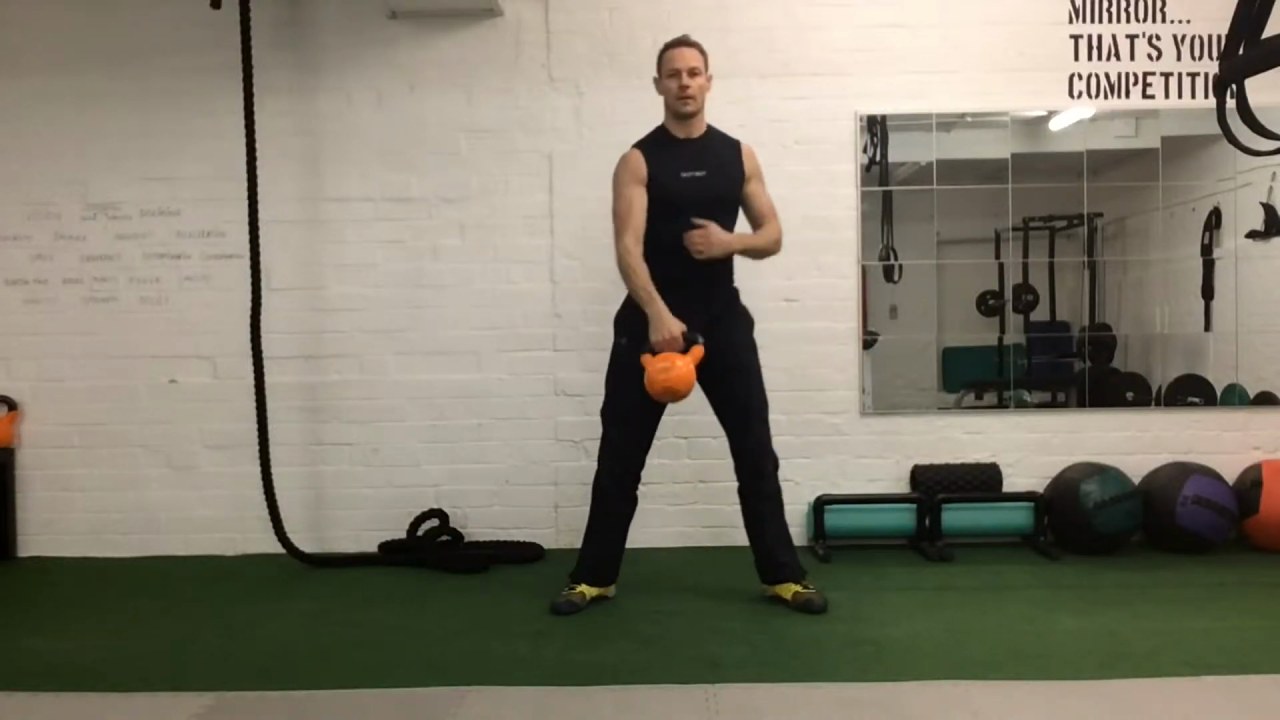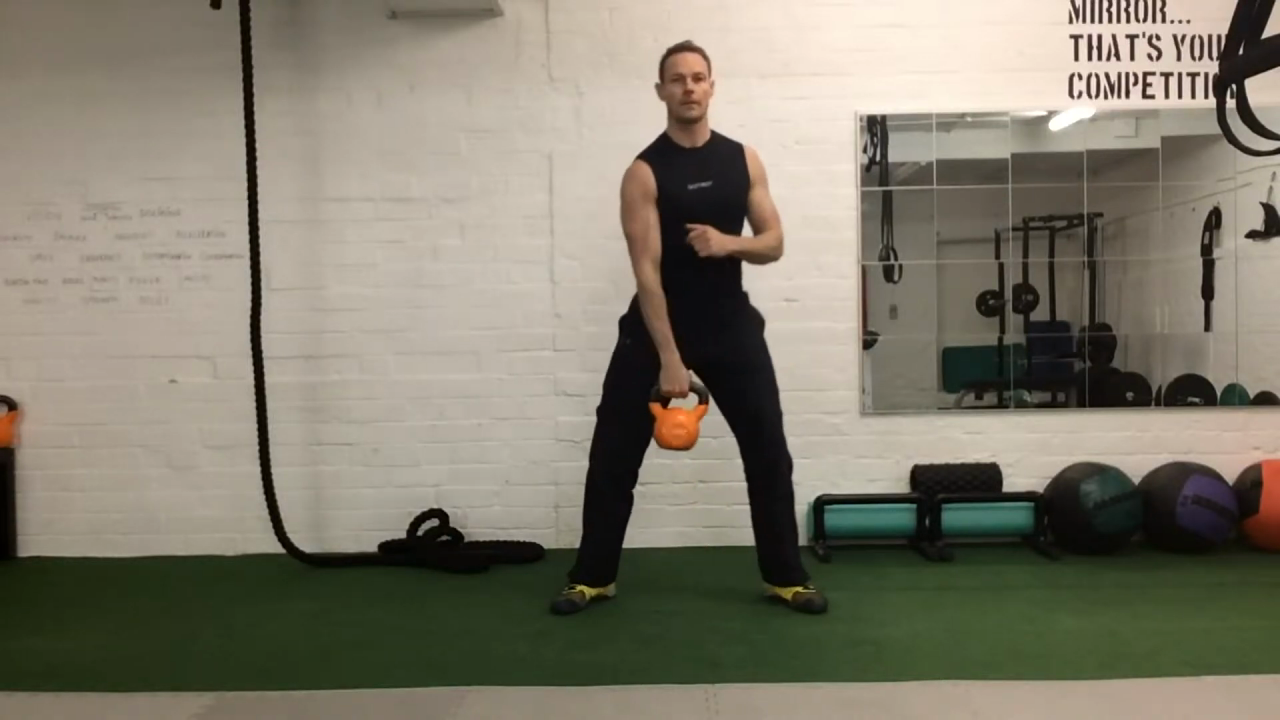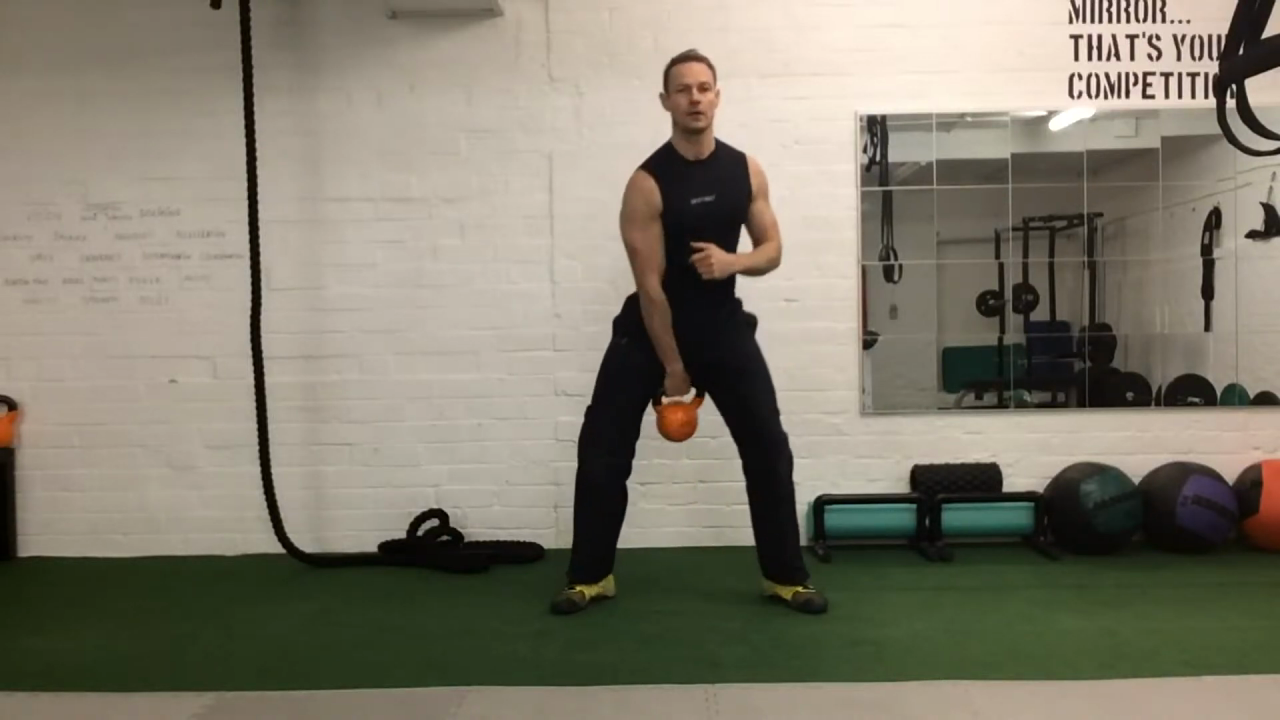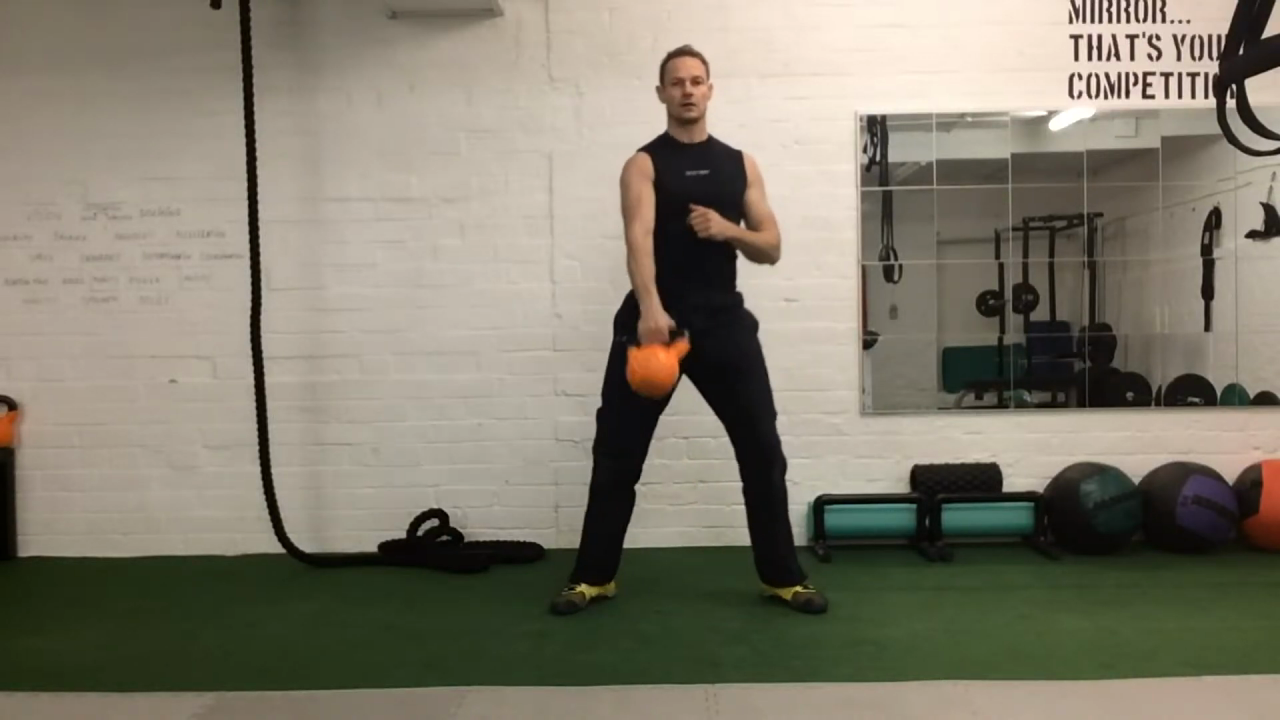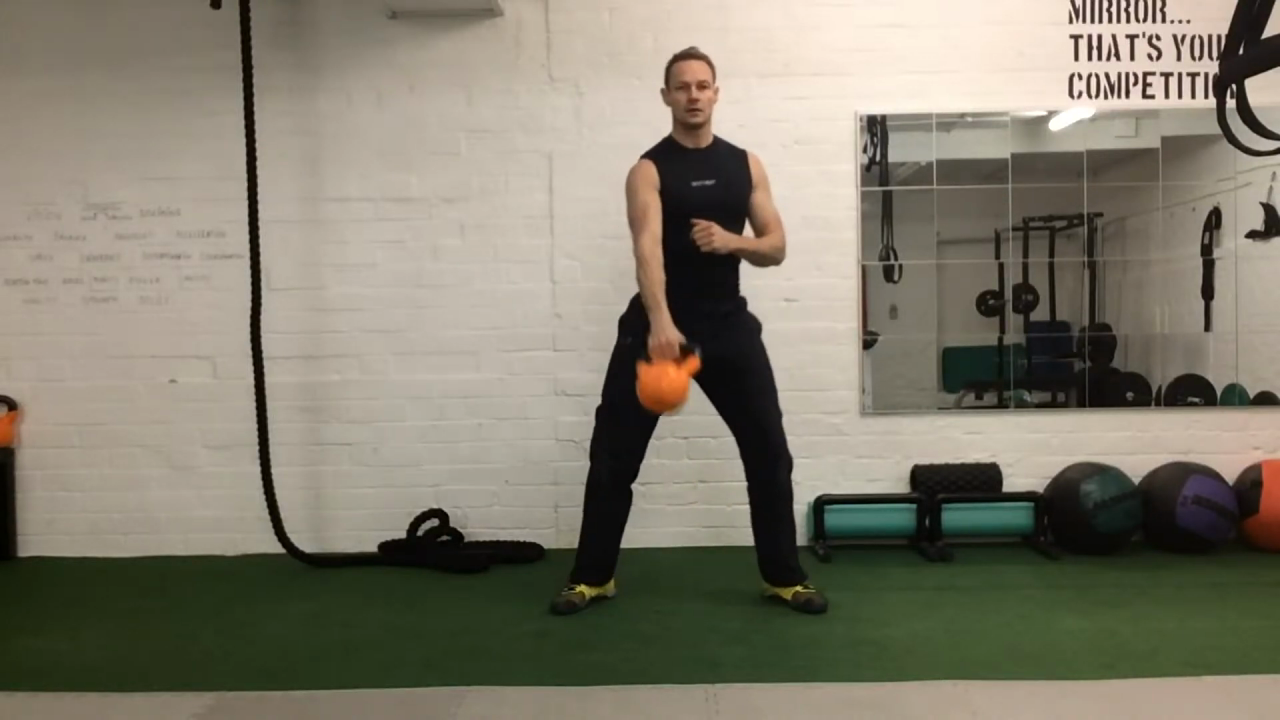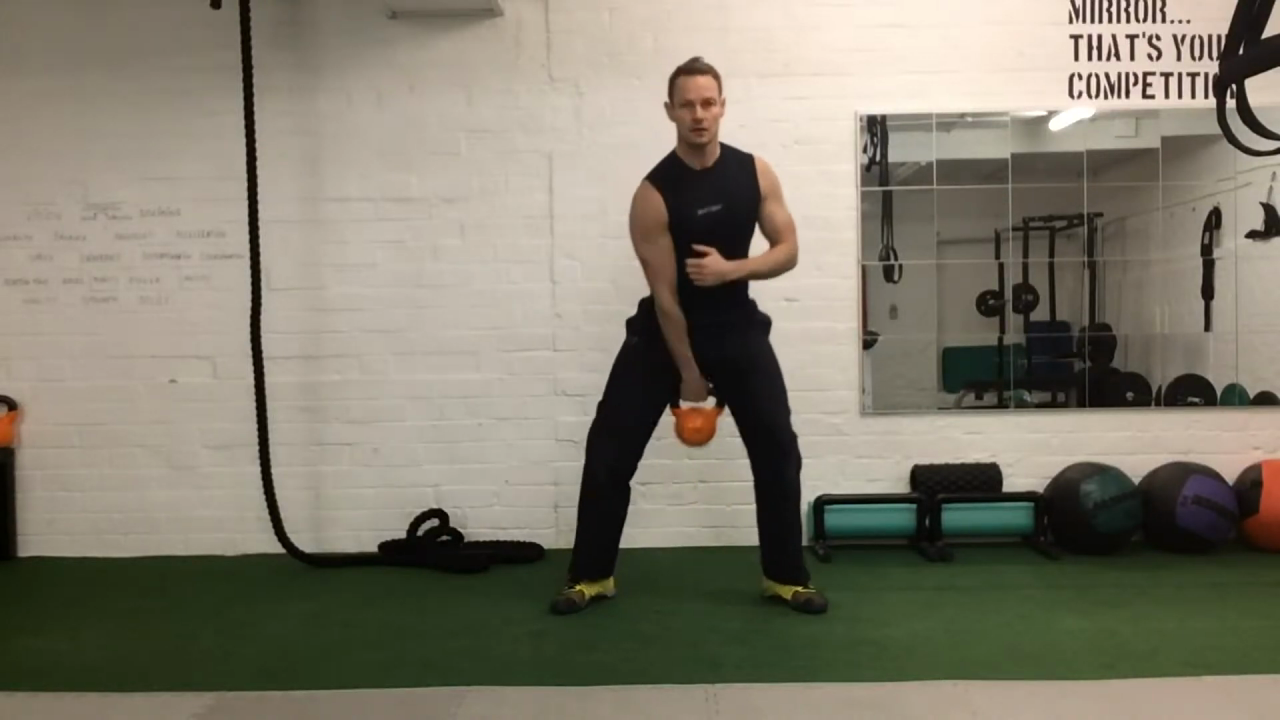
dt=0.4s
person 1, frame 1
left shoulder: (738, 154)
right shoulder: (638, 160)
left elbow: (773, 232)
right elbow: (627, 247)
left wrist: (733, 241)
right wrist: (657, 315)
left hip: (721, 316)
right hip: (652, 319)
left knee: (755, 451)
right knee: (620, 455)
left ankle: (783, 575)
right ankle: (594, 576)
person 1, frame 2
left shoulder: (743, 159)
right shoulder: (644, 172)
left elbow: (774, 243)
right elbow: (646, 270)
left wrist: (730, 242)
right wrist: (669, 360)
left hip: (730, 320)
right hip: (658, 322)
left knee: (769, 452)
right knee: (612, 454)
left ankle: (785, 576)
right ankle: (593, 577)
person 1, frame 3
left shoulder: (746, 171)
right shoulder: (646, 183)
left elbow: (772, 248)
right elbow: (650, 286)
left wrist: (734, 261)
right wrist: (673, 368)
left hip: (723, 325)
right hip: (649, 328)
left knee: (769, 449)
right knee: (601, 450)
left ankle: (785, 576)
right ankle: (591, 576)
person 1, frame 4
left shoulder: (739, 163)
right shoulder: (644, 163)
left elbow: (771, 247)
right elbow: (639, 237)
left wrist: (730, 228)
right wrist: (649, 310)
left hip: (725, 322)
right hip: (653, 321)
left knee: (762, 451)
right knee: (616, 455)
left ankle: (782, 577)
right ankle: (594, 577)
person 1, frame 5
left shoulder: (745, 164)
right shoulder: (648, 170)
left elbow: (776, 247)
right elbow: (647, 245)
left wrist: (734, 241)
right wrist: (660, 323)
left hip: (727, 323)
right hip: (658, 327)
left knee: (769, 451)
right knee: (612, 455)
left ankle: (784, 577)
right ankle: (592, 577)
person 1, frame 6
left shoulder: (756, 172)
right shoulder: (653, 195)
left elbow: (788, 250)
right elbow: (665, 294)
left wrist: (732, 268)
right wrist: (689, 374)
left hip: (738, 326)
right hip: (664, 329)
left knee: (778, 448)
right knee: (608, 449)
left ankle: (786, 576)
right ankle: (591, 575)
